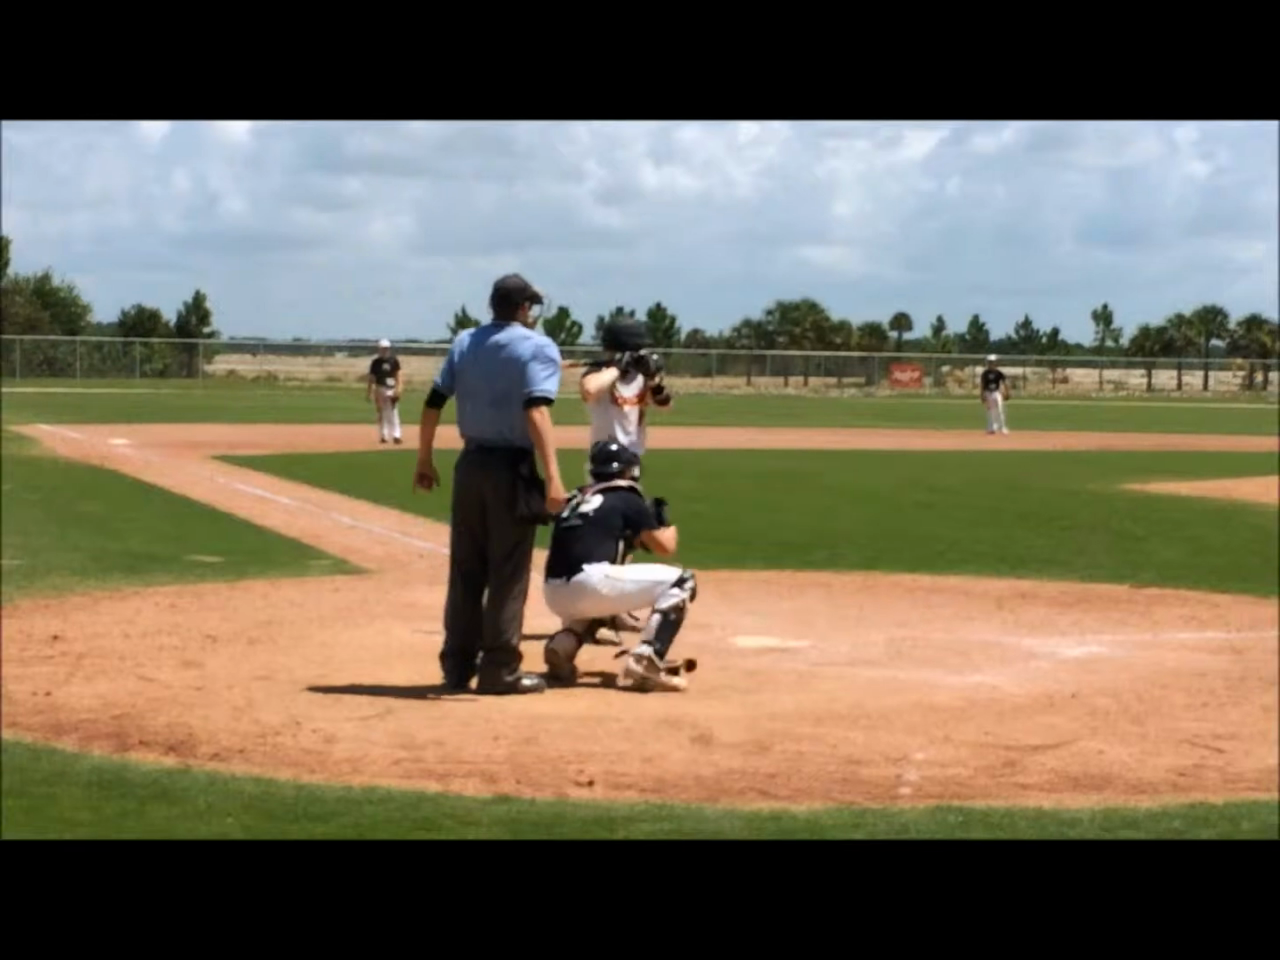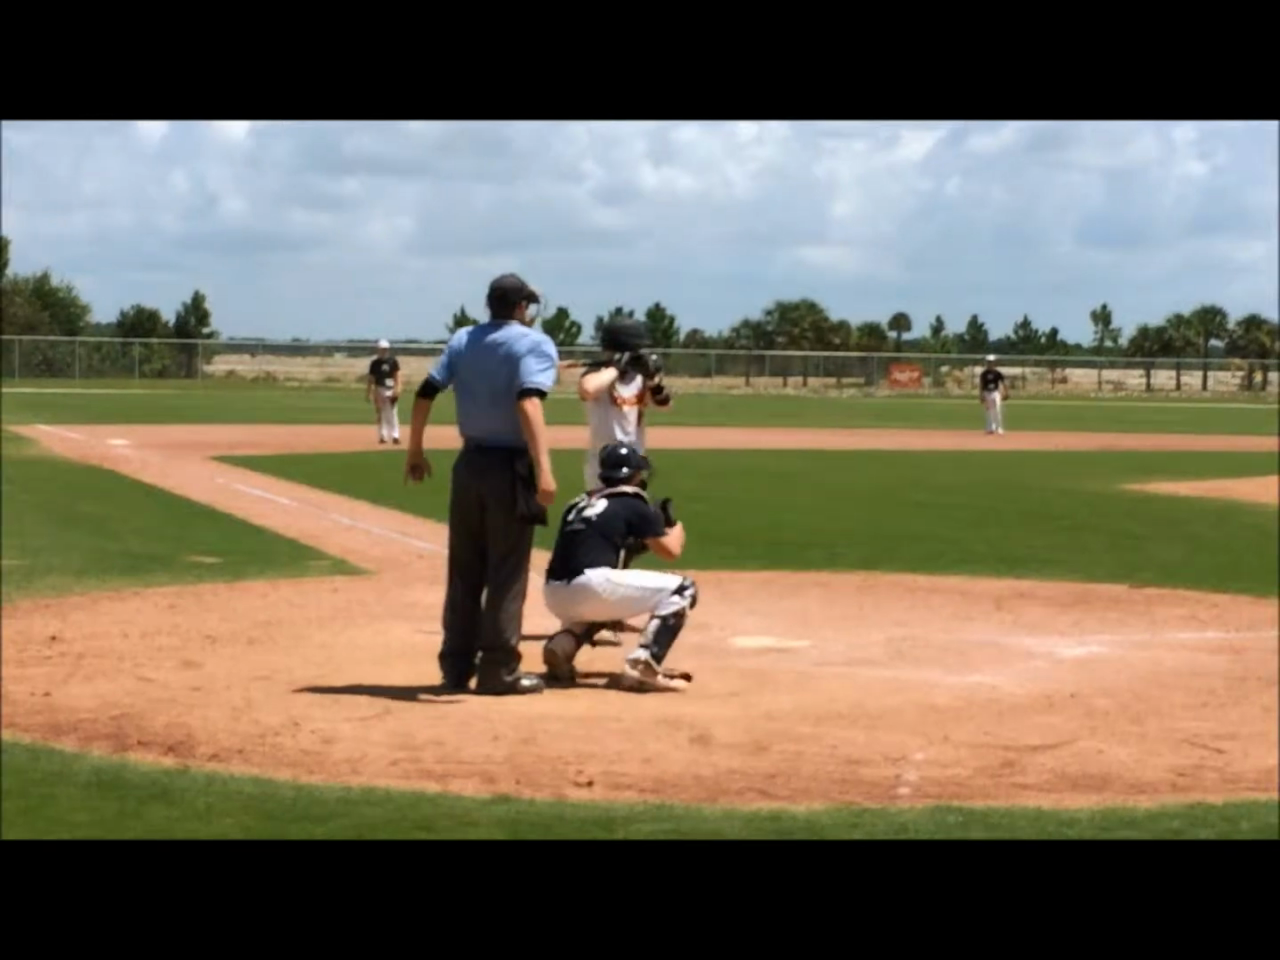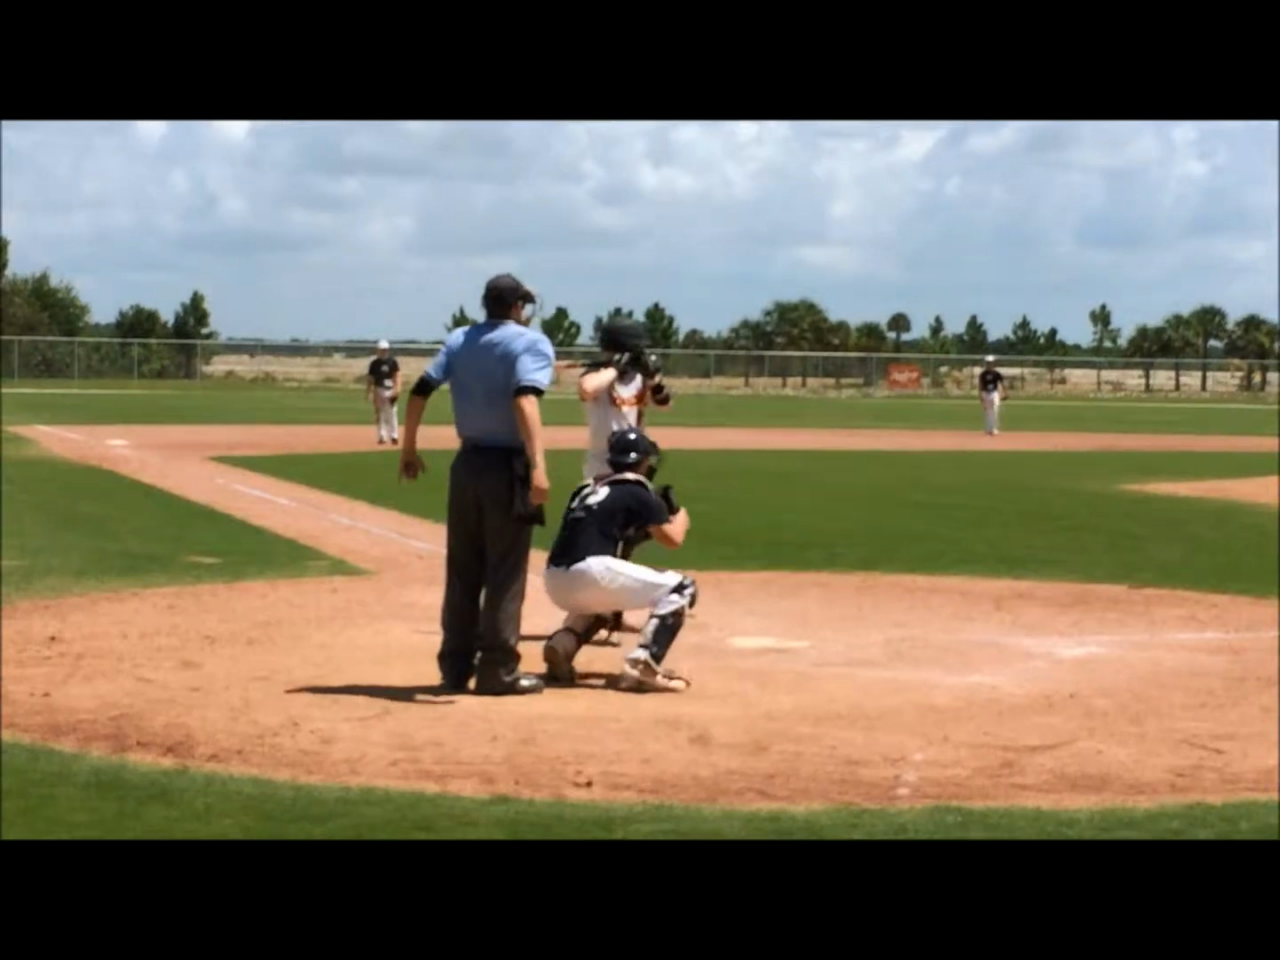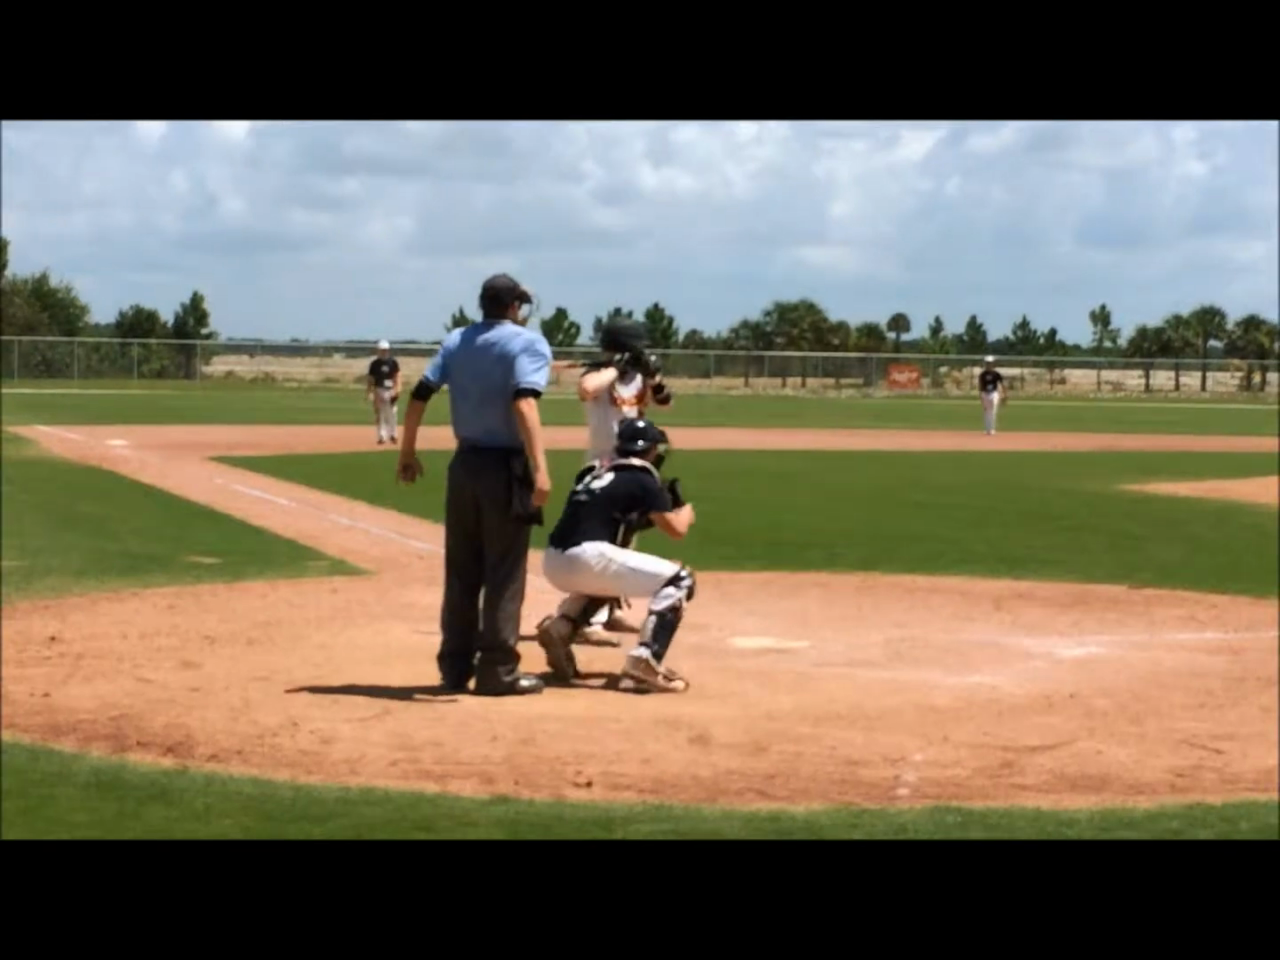
dt=0.1s
person 1, frame 1
left shoulder: (464, 343)
right shoulder: (538, 347)
left elbow: (434, 403)
right elbow: (536, 412)
left wrist: (424, 460)
right wrist: (553, 476)
left hip: (470, 465)
right hip: (512, 468)
left knee: (466, 570)
right knee: (508, 574)
left ankle: (457, 665)
right ankle: (499, 671)
person 1, frame 2
left shoulder: (462, 340)
right shoulder: (535, 343)
left elbow: (425, 393)
right elbow: (529, 402)
left wrist: (415, 450)
right wrist: (544, 468)
left hip: (469, 464)
right hip: (510, 467)
left knee: (464, 572)
right knee: (507, 573)
left ankle: (457, 666)
right ankle: (499, 671)
person 1, frame 3
left shoulder: (458, 340)
right shoulder: (532, 342)
left elbow: (420, 391)
right elbow: (526, 400)
left wrist: (409, 448)
right wrist: (538, 466)
left hip: (467, 464)
right hip: (507, 467)
left knee: (462, 572)
right knee: (505, 574)
left ankle: (456, 666)
right ankle: (498, 671)
person 1, frame 4
left shoulder: (455, 341)
right shoulder: (529, 341)
left elbow: (420, 395)
right elbow: (523, 402)
left wrist: (407, 451)
right wrist: (541, 467)
left hip: (464, 465)
right hip: (504, 467)
left knee: (460, 572)
right knee: (504, 574)
left ankle: (455, 667)
right ankle: (497, 671)
person 2, frame 1
left shoulder: (640, 374)
right shoulder: (598, 371)
left elbow: (663, 402)
right elbow: (589, 389)
left wrist: (654, 375)
right wrist: (618, 366)
person 2, frame 2
left shoulder: (639, 375)
right shoulder: (598, 373)
left elbow: (663, 402)
right elbow: (587, 389)
left wrist: (653, 377)
right wrist: (617, 367)
right hip: (605, 466)
person 2, frame 3
left shoulder: (638, 375)
right shoulder: (597, 373)
left elbow: (663, 401)
right elbow: (586, 389)
left wrist: (653, 376)
right wrist: (616, 367)
right hip: (604, 464)
left knee: (625, 538)
left ankle: (612, 610)
person 2, frame 4
left shoulder: (638, 375)
right shoulder: (597, 373)
left elbow: (663, 400)
right elbow: (587, 389)
left wrist: (653, 374)
right wrist: (617, 366)
left knee: (623, 540)
left ankle: (610, 611)
right ankle: (591, 620)
person 3, frame 1
left shoulder: (572, 501)
right shoulder: (628, 499)
right elbow: (664, 546)
left wrist: (633, 538)
right wrist: (670, 529)
left hip: (555, 594)
right hip: (590, 584)
right knee: (681, 581)
left ankle: (564, 644)
right ankle: (645, 662)
person 3, frame 2
left shoulder: (581, 503)
right shoulder: (633, 503)
right elbow: (670, 551)
right wrist: (676, 528)
left hip: (556, 595)
right hip: (589, 586)
right knee: (682, 590)
left ankle: (563, 644)
right ankle: (643, 667)
person 3, frame 3
left shoulder: (587, 490)
right shoulder: (636, 492)
right elbow: (672, 539)
right wrist: (681, 516)
left hip: (556, 582)
right hip: (589, 575)
left knee: (601, 599)
right knee: (682, 588)
left ankle: (564, 643)
right ankle: (642, 665)
person 3, frame 4
left shoulder: (595, 472)
right shoulder: (642, 479)
right elbow: (676, 528)
right wrist: (686, 511)
left hip: (555, 562)
right hip: (586, 558)
left knee: (597, 581)
right knee: (679, 581)
left ankle: (560, 627)
right ankle: (644, 665)
